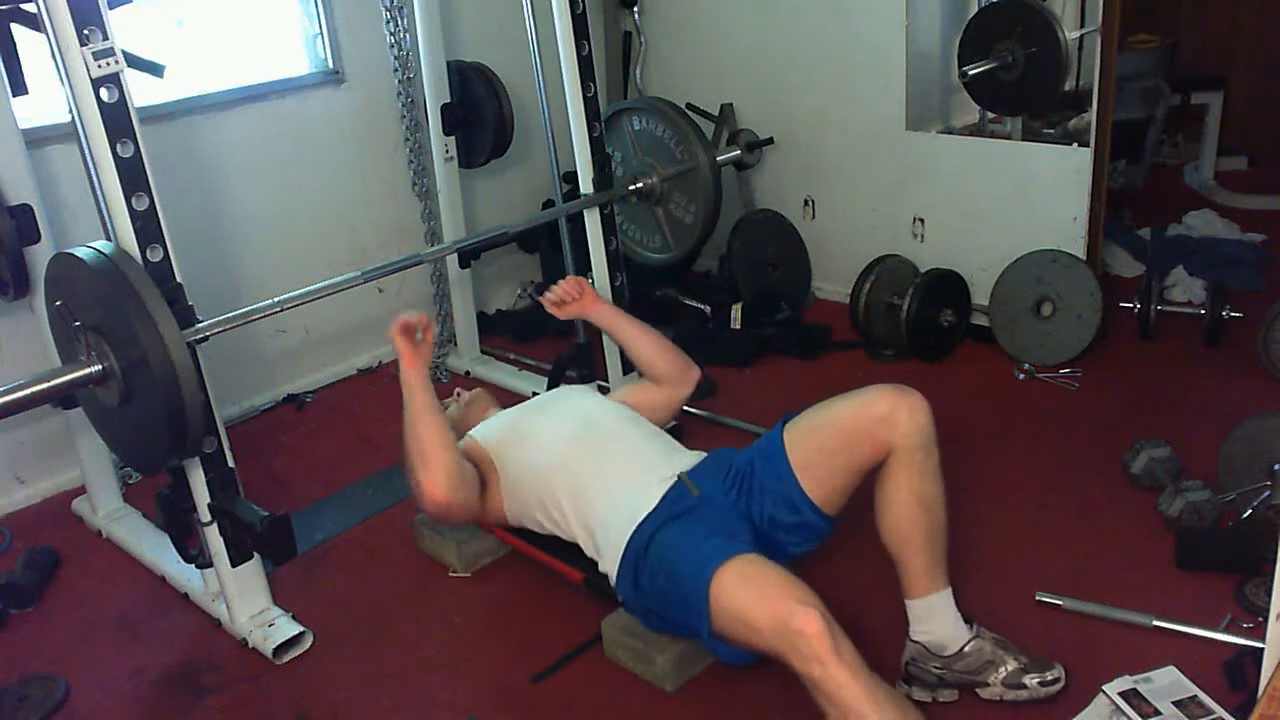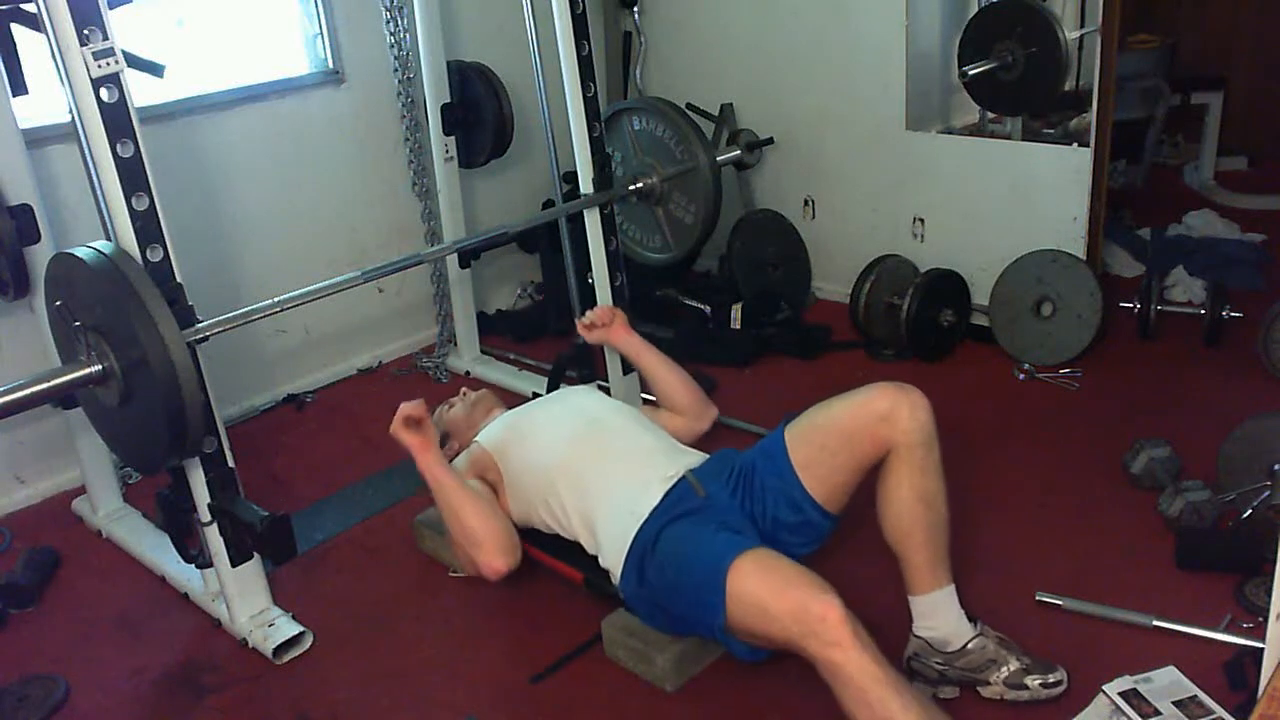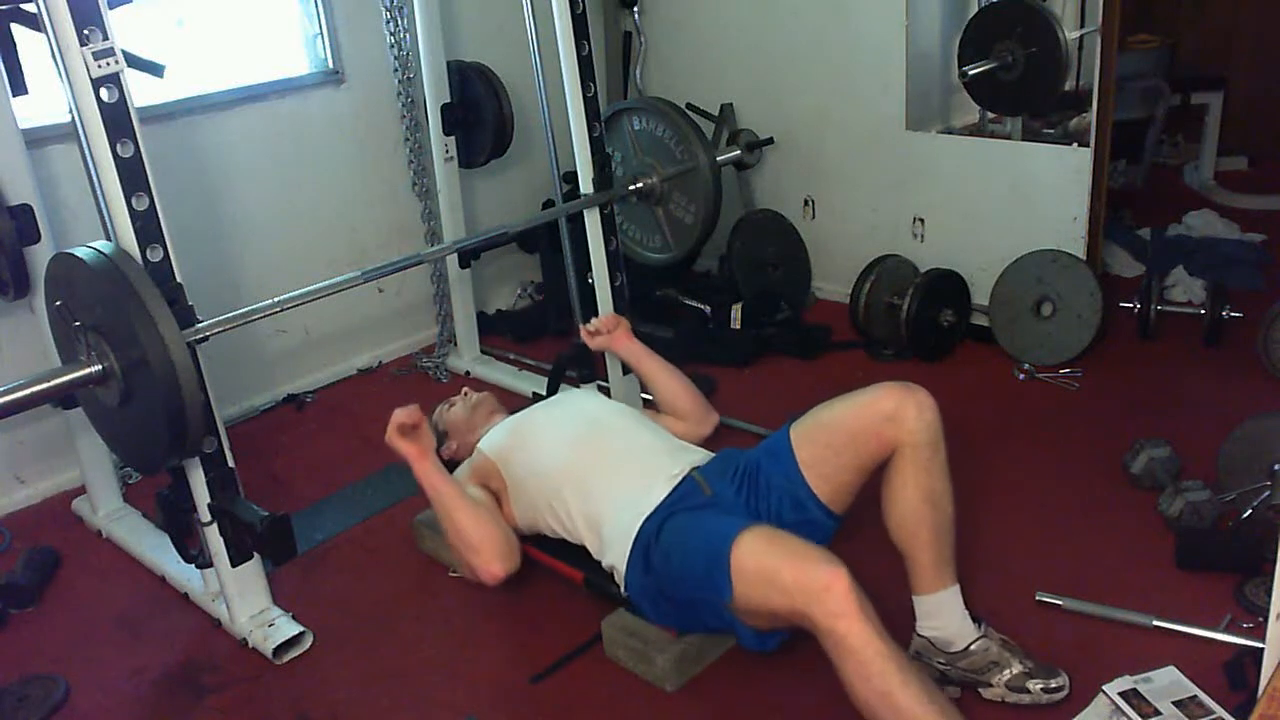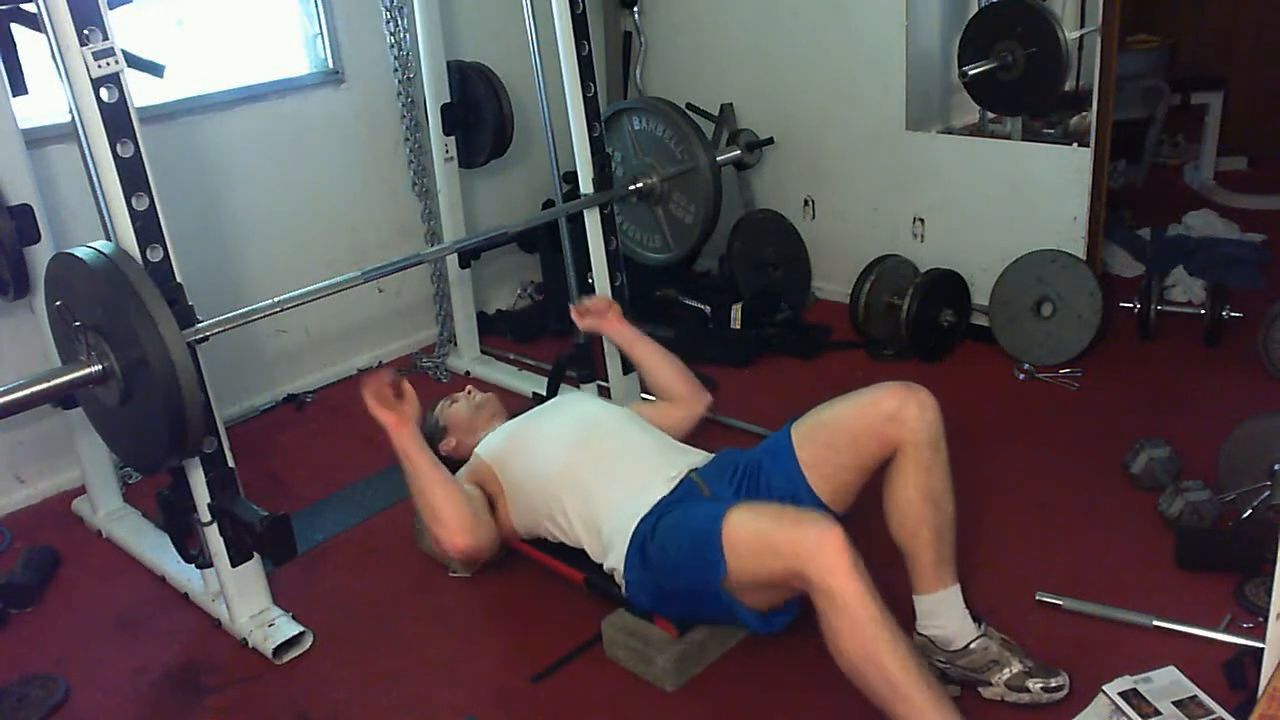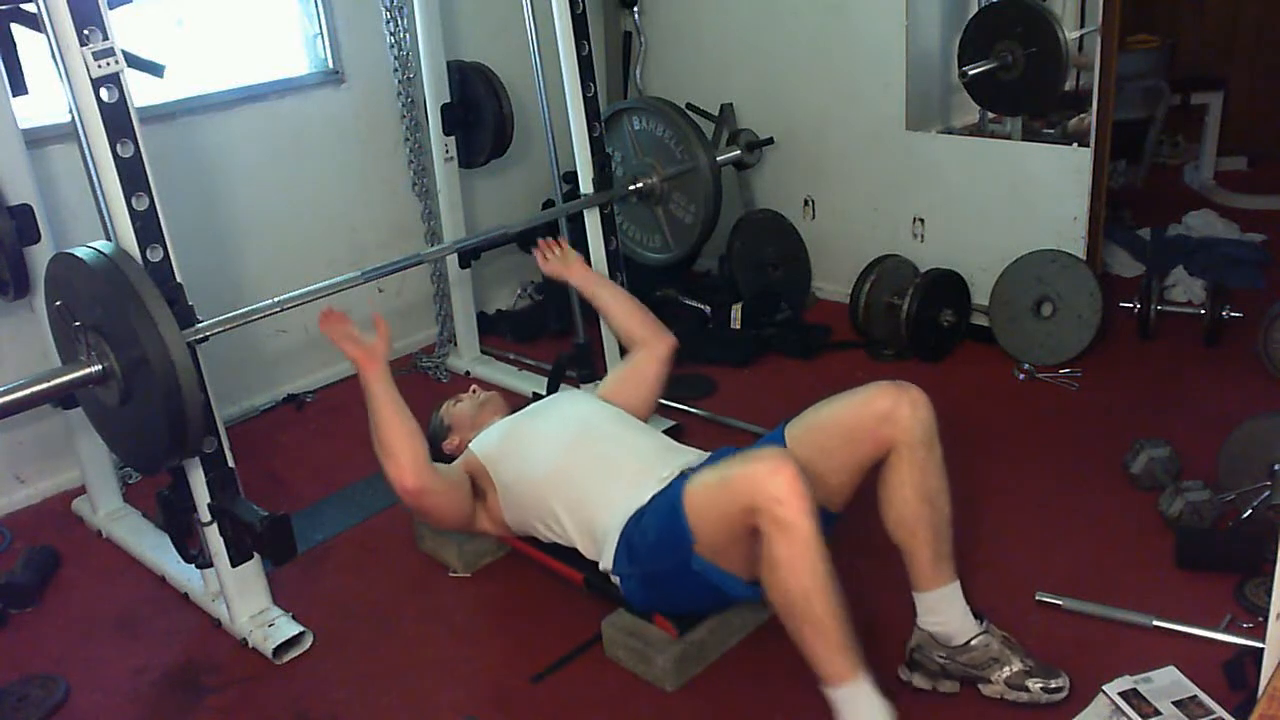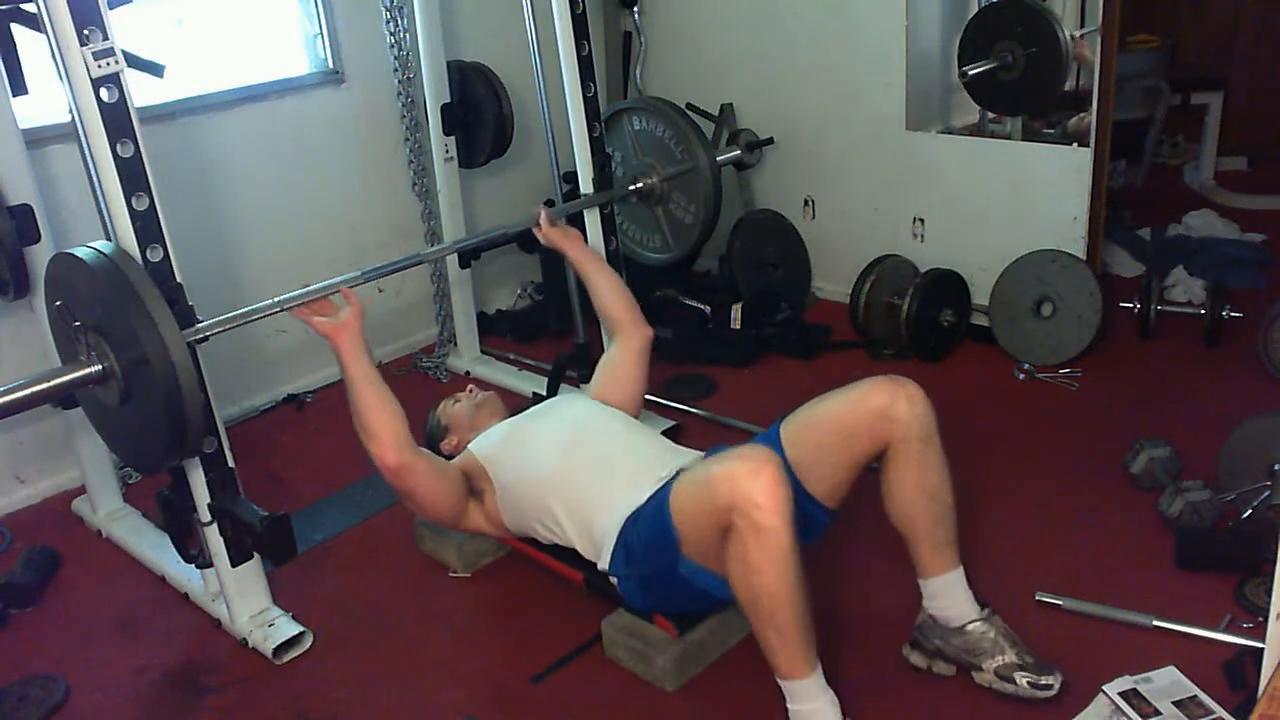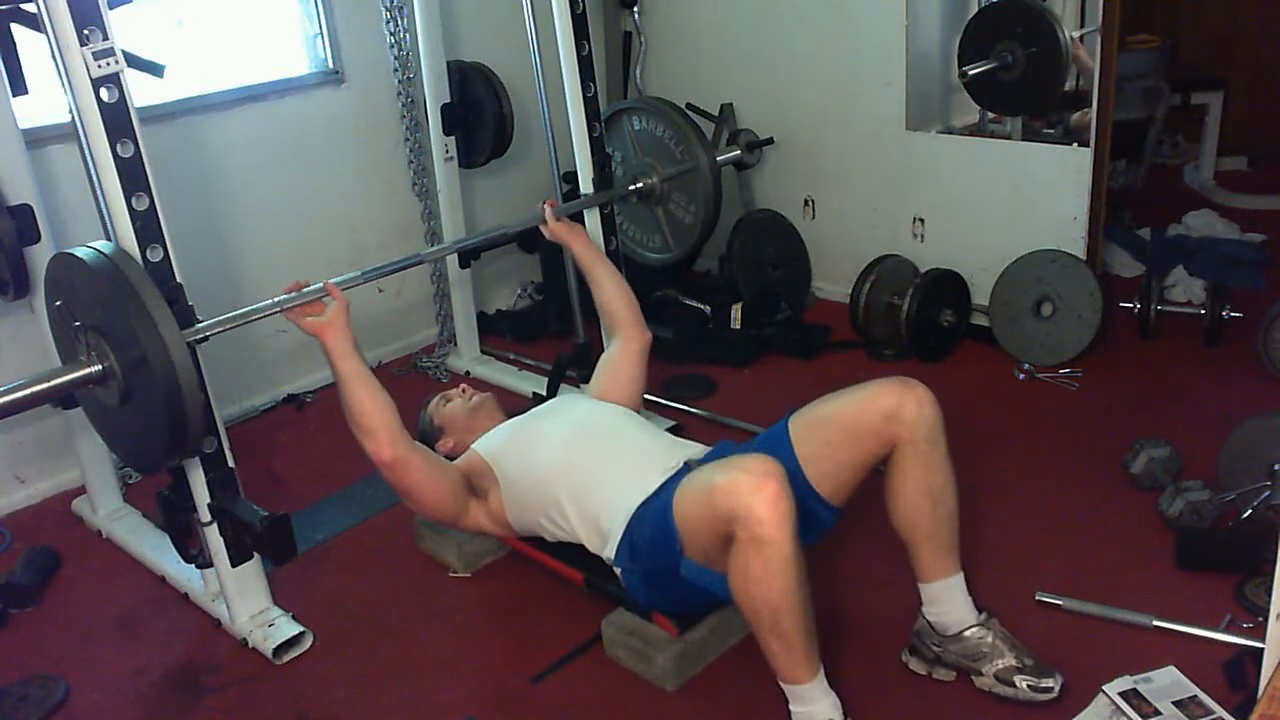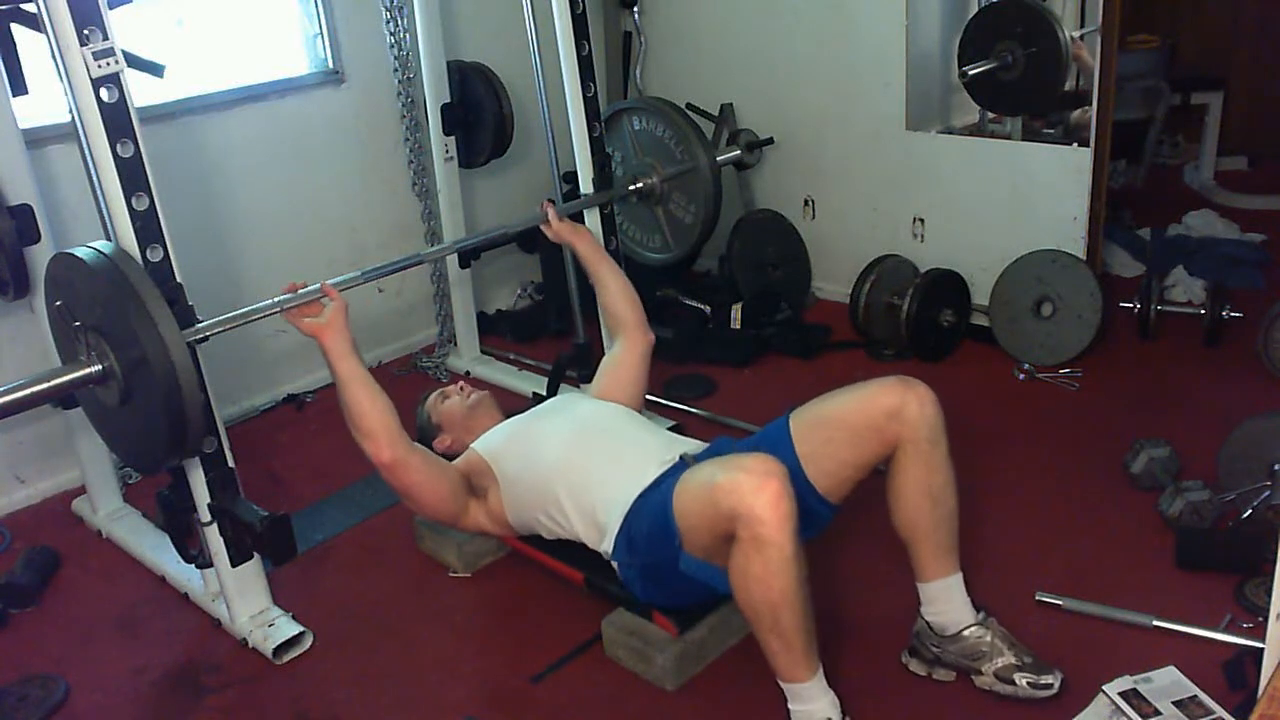
dt=0.2s
person 1, frame 1
left shoulder: (570, 401)
right shoulder: (471, 457)
left elbow: (679, 378)
right elbow: (438, 493)
left wrist: (597, 311)
right wrist: (414, 371)
left hip: (722, 479)
right hip: (657, 538)
left knee: (898, 411)
right knee: (807, 629)
left ankle: (940, 645)
person 1, frame 2
left shoulder: (568, 407)
right shoulder: (473, 465)
left elbow: (697, 414)
right elbow: (495, 556)
left wrist: (623, 338)
right wrist: (424, 456)
left hip: (725, 481)
right hip: (659, 537)
left knee: (898, 409)
right knee: (824, 620)
left ankle: (942, 643)
person 1, frame 3
left shoulder: (569, 407)
right shoulder: (474, 474)
left elbow: (698, 420)
right elbow: (494, 563)
left wrist: (626, 346)
right wrist: (421, 462)
left hip: (729, 478)
right hip: (661, 535)
left knee: (905, 409)
right knee: (829, 589)
left ankle: (947, 641)
person 1, frame 4
left shoulder: (572, 409)
right shoulder: (476, 474)
left elbow: (691, 403)
right elbow: (465, 541)
left wrist: (618, 330)
right wrist: (405, 435)
left hip: (724, 477)
right hip: (660, 536)
left knee: (906, 409)
right knee: (821, 546)
left ankle: (948, 638)
person 1, frame 5
left shoulder: (576, 405)
right shoulder: (473, 474)
left elbow: (658, 346)
right elbow: (413, 480)
left wrist: (580, 276)
right wrist: (374, 371)
left hip: (710, 476)
right hip: (652, 539)
left knee: (899, 407)
right knee: (778, 480)
left ankle: (945, 634)
person 1, frame 6
left shoulder: (581, 409)
right shoulder: (471, 482)
left elbow: (632, 332)
right elbow: (395, 457)
left wrist: (574, 248)
right wrist: (350, 343)
left hip: (707, 483)
right hip: (650, 542)
left knee: (896, 402)
right knee: (756, 476)
left ankle: (948, 620)
person 1, frame 7
left shoulder: (578, 407)
right shoulder: (471, 483)
left elbow: (631, 332)
right elbow: (388, 450)
left wrist: (577, 242)
right wrist: (337, 338)
left hip: (714, 472)
right hip: (654, 533)
left knee: (905, 405)
right knee: (758, 489)
left ankle: (949, 626)
person 1, frame 8
left shoulder: (574, 407)
right shoulder: (471, 482)
left elbow: (635, 334)
right elbow: (388, 452)
left wrist: (580, 240)
right wrist: (334, 338)
left hip: (713, 470)
right hip: (652, 531)
left knee: (907, 404)
right knee: (760, 490)
left ankle: (947, 626)
